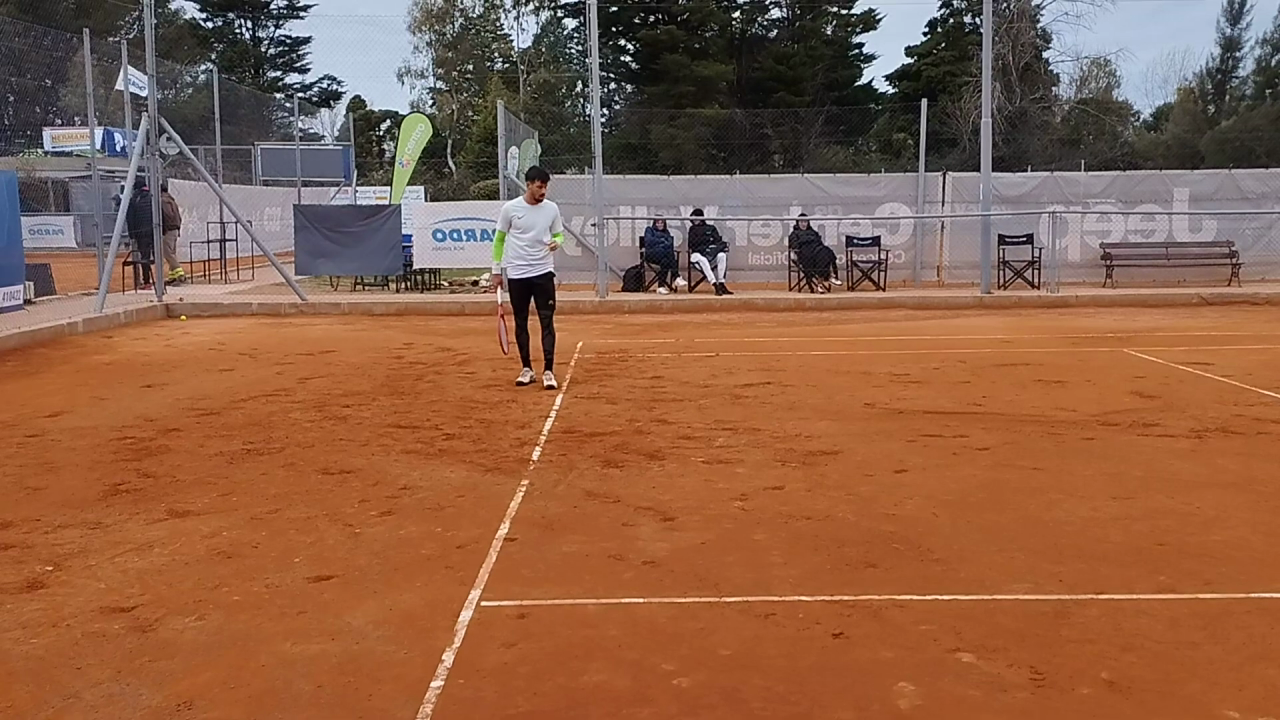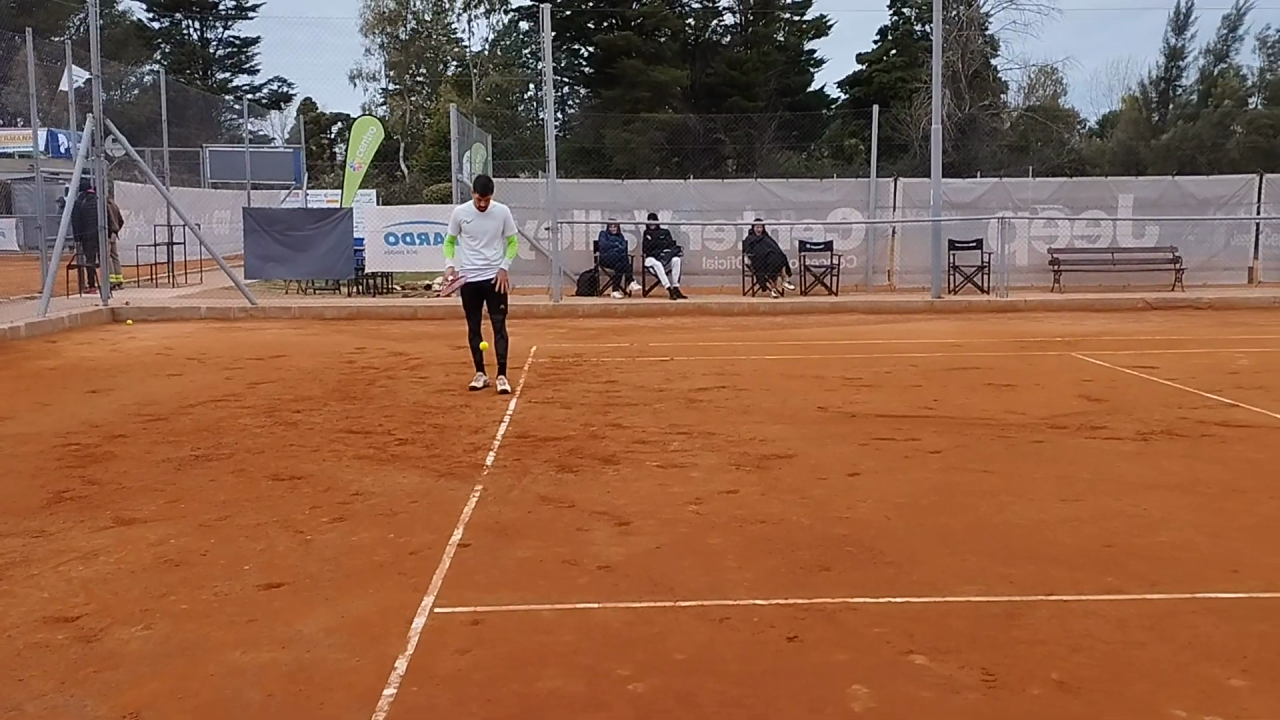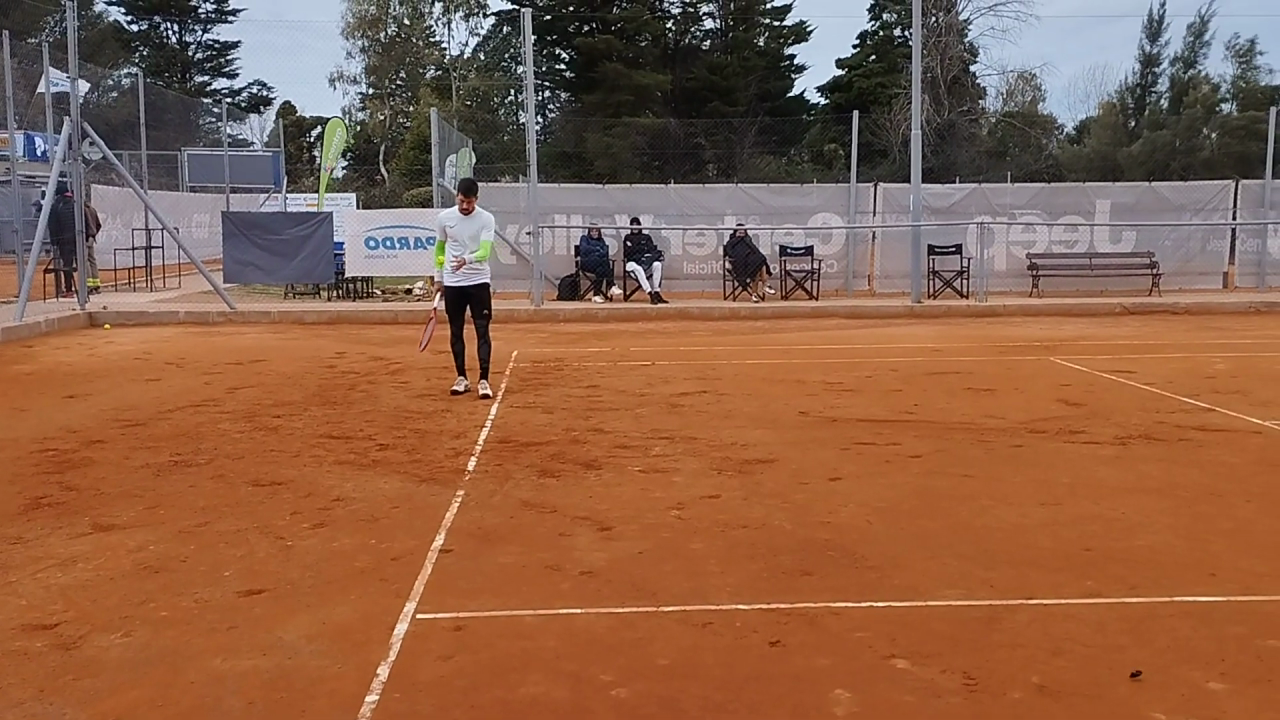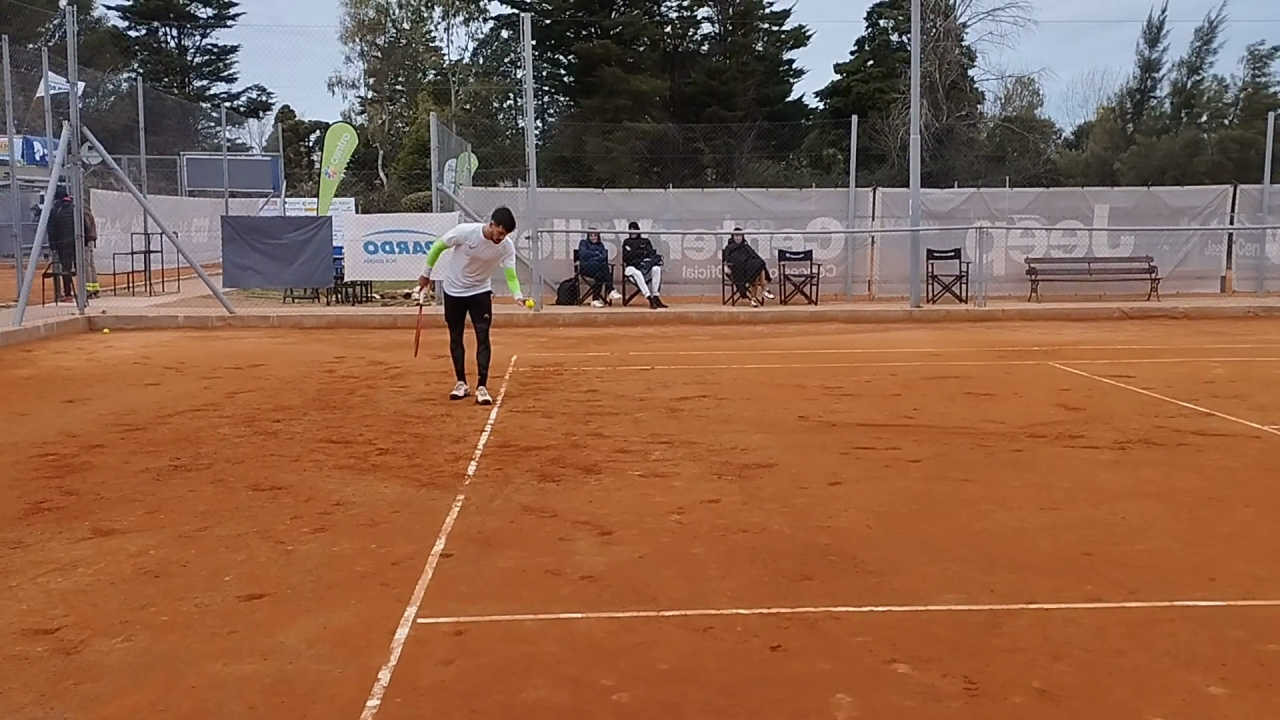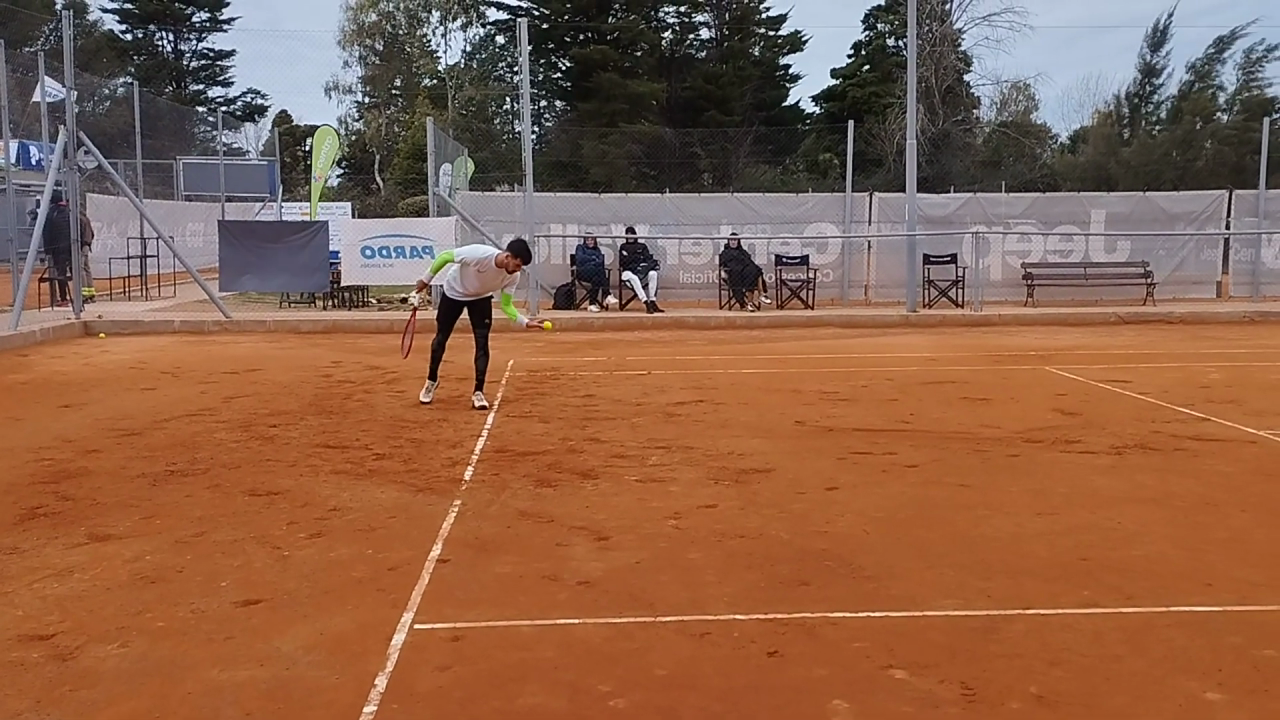
dt=1s
person 1, frame 1
left shoulder: (552, 208)
right shoulder: (510, 208)
left elbow: (559, 236)
right elbow: (499, 239)
left wrist: (557, 242)
right wrist: (496, 270)
left hip: (543, 273)
right hip: (517, 274)
left knee: (547, 321)
right knee: (520, 322)
left ankle: (548, 371)
right ankle: (527, 369)
person 1, frame 2
left shoulder: (502, 212)
right shoulder: (459, 212)
left elbow: (513, 242)
right elbow: (450, 241)
left wrist: (504, 268)
right wrist: (450, 265)
left hip: (494, 277)
right hip: (468, 279)
left knee: (499, 325)
right knee: (473, 327)
left ankle: (501, 375)
right ankle: (480, 373)
person 1, frame 3
left shoulder: (486, 219)
right shoulder: (444, 218)
left elbow: (485, 251)
right elbow: (439, 248)
left wrist: (466, 260)
right wrist: (438, 277)
left hip: (479, 282)
right hip: (452, 284)
left knee: (482, 331)
right knee: (456, 332)
left ankle: (484, 380)
right ankle: (462, 378)
person 1, frame 4
left shoulder: (507, 246)
right shoulder: (464, 231)
left elbow: (510, 276)
right elbow: (438, 247)
left wrist: (518, 296)
right wrist: (426, 274)
left hip: (480, 291)
right hip: (454, 290)
left knee: (483, 337)
right knee: (456, 337)
left ankle: (482, 386)
right ankle: (461, 382)
person 1, frame 5
left shoulder: (513, 276)
right shoulder: (477, 253)
left elbow: (506, 305)
right elbow: (444, 256)
left wrist: (525, 322)
right wrist: (426, 280)
left hip: (481, 298)
right hip: (453, 292)
left knee: (482, 341)
right knee: (441, 337)
left ankle: (478, 392)
right ankle: (431, 381)
